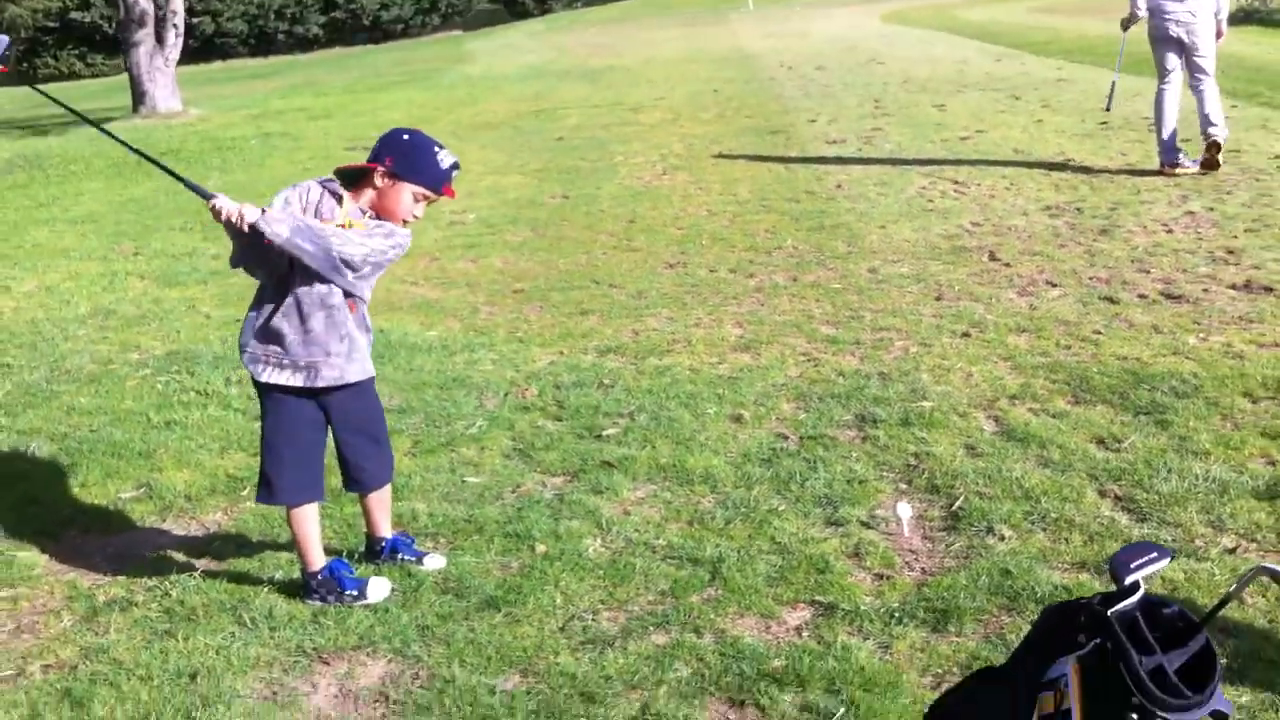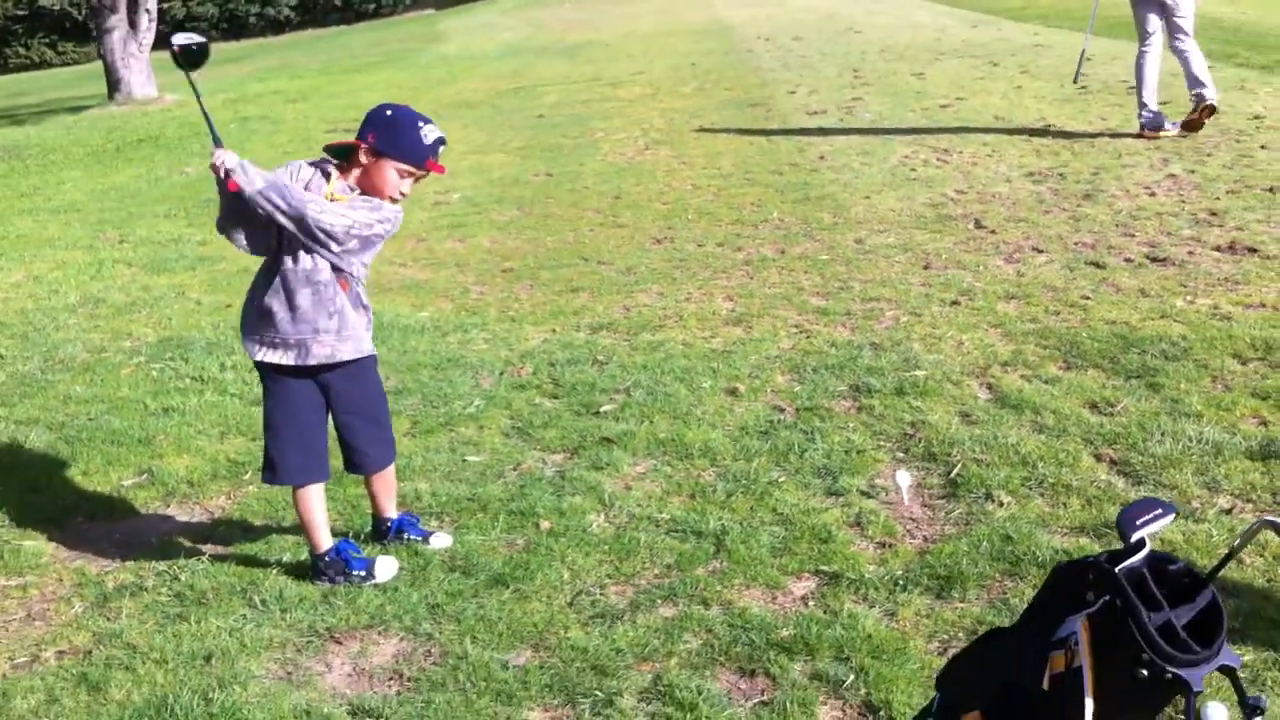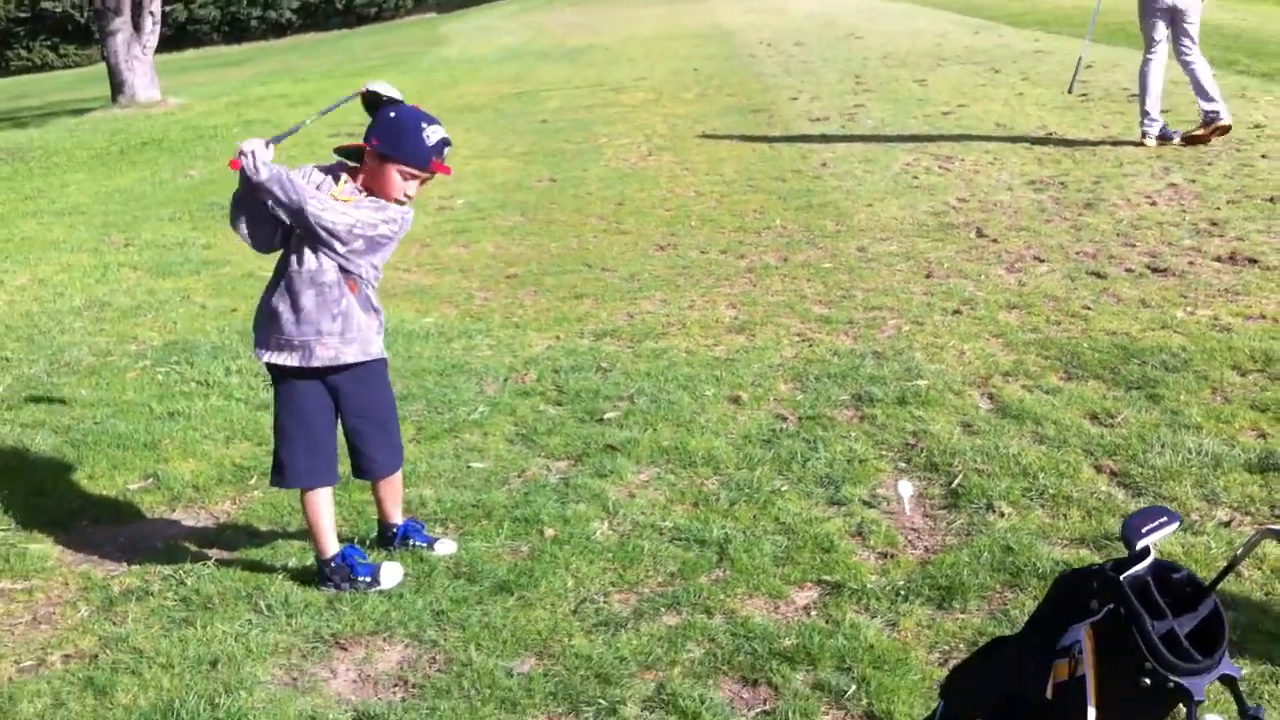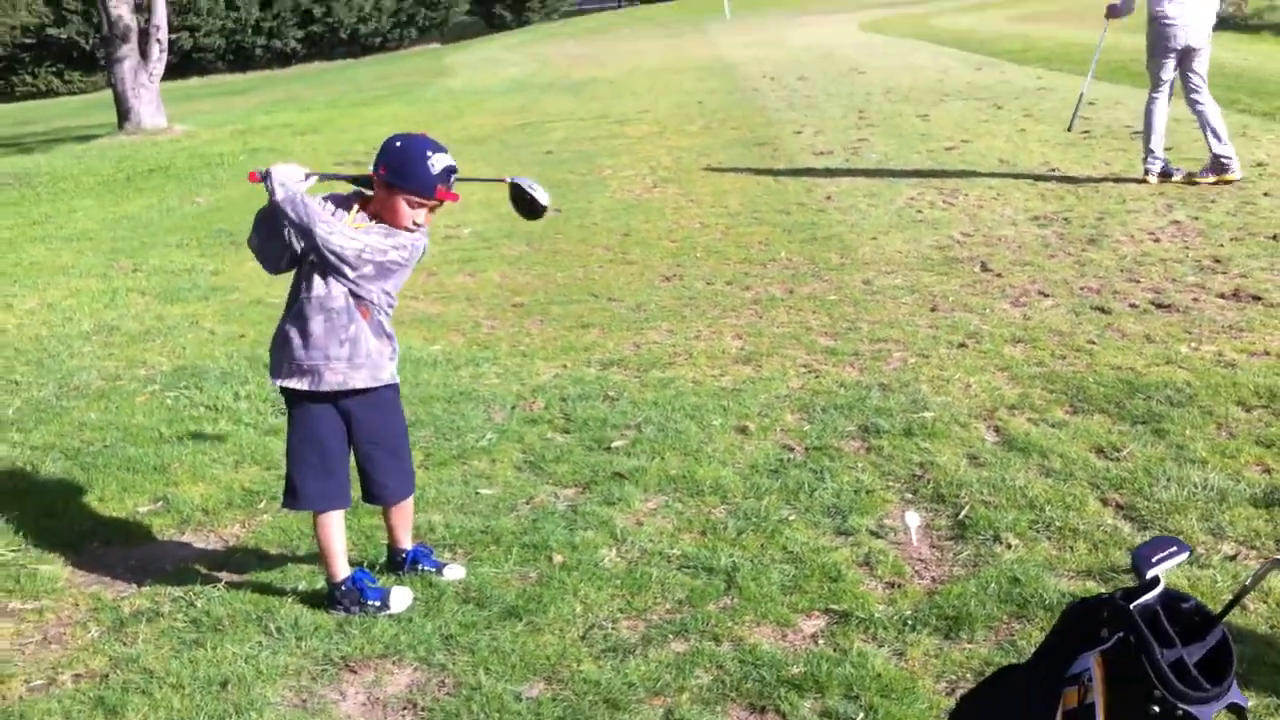
dt=0.1s
person 1, frame 1
left shoulder: (394, 237)
right shoulder: (308, 197)
left elbow: (331, 250)
right elbow: (261, 261)
left wrist: (260, 221)
right wrist: (243, 220)
left hip: (347, 368)
right hip: (283, 362)
left knee: (374, 462)
right knee: (297, 476)
left ankle: (384, 542)
right ankle: (319, 576)
person 1, frame 2
left shoulder: (383, 213)
right shoulder: (301, 175)
left elbow: (313, 220)
right elbow: (251, 236)
left wrist: (246, 174)
right wrist: (234, 183)
left hip: (345, 346)
right hip: (281, 342)
left knee: (376, 443)
right knee: (302, 457)
left ankle: (389, 522)
right ankle: (328, 557)
person 1, frame 3
left shoulder: (394, 216)
right shoulder: (315, 179)
left elbow: (318, 215)
right elbow: (260, 235)
left wrist: (263, 167)
right wrist: (255, 175)
left hip: (357, 350)
right hip: (293, 348)
left knee: (383, 450)
right knee: (311, 461)
left ankle: (394, 527)
right ankle: (333, 562)
person 1, frame 4
left shoulder: (407, 243)
right shoulder: (330, 207)
left elbow: (328, 238)
right elbow: (274, 256)
left wrist: (284, 189)
right wrist: (283, 193)
left hip: (369, 376)
right hip: (307, 372)
left knee: (394, 475)
right knee: (324, 484)
left ankle: (404, 552)
right ankle: (344, 586)
